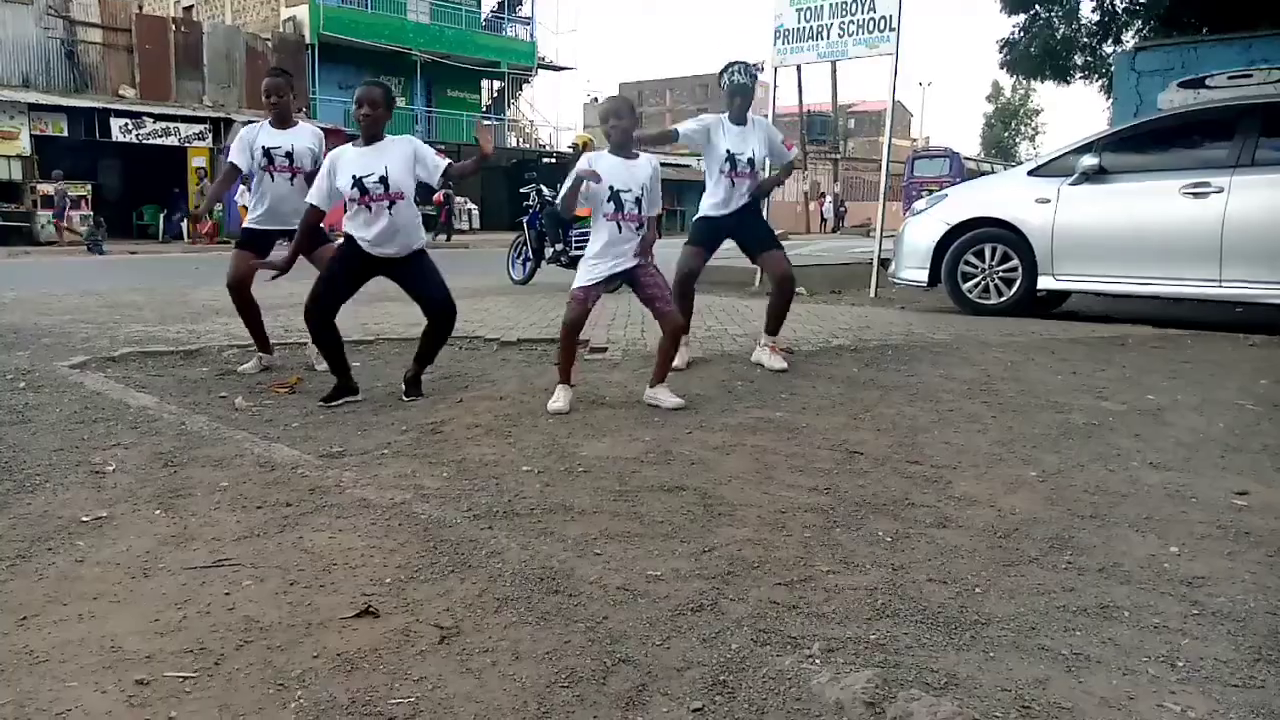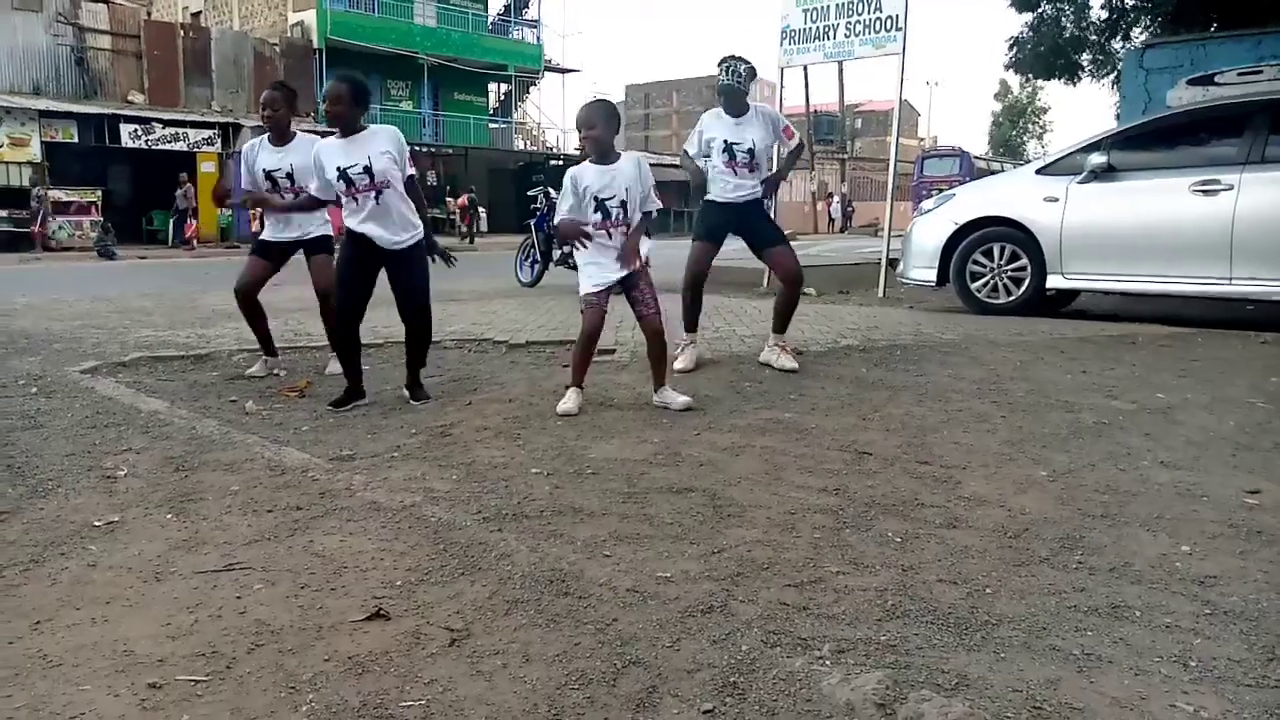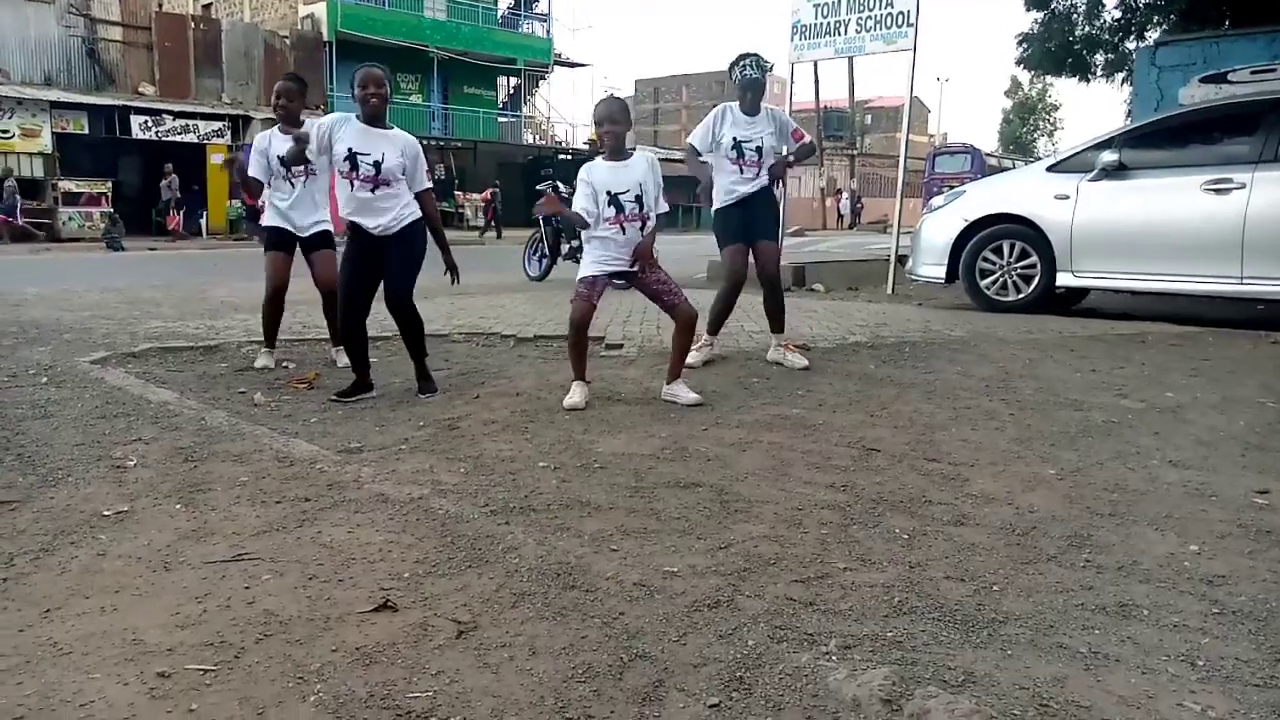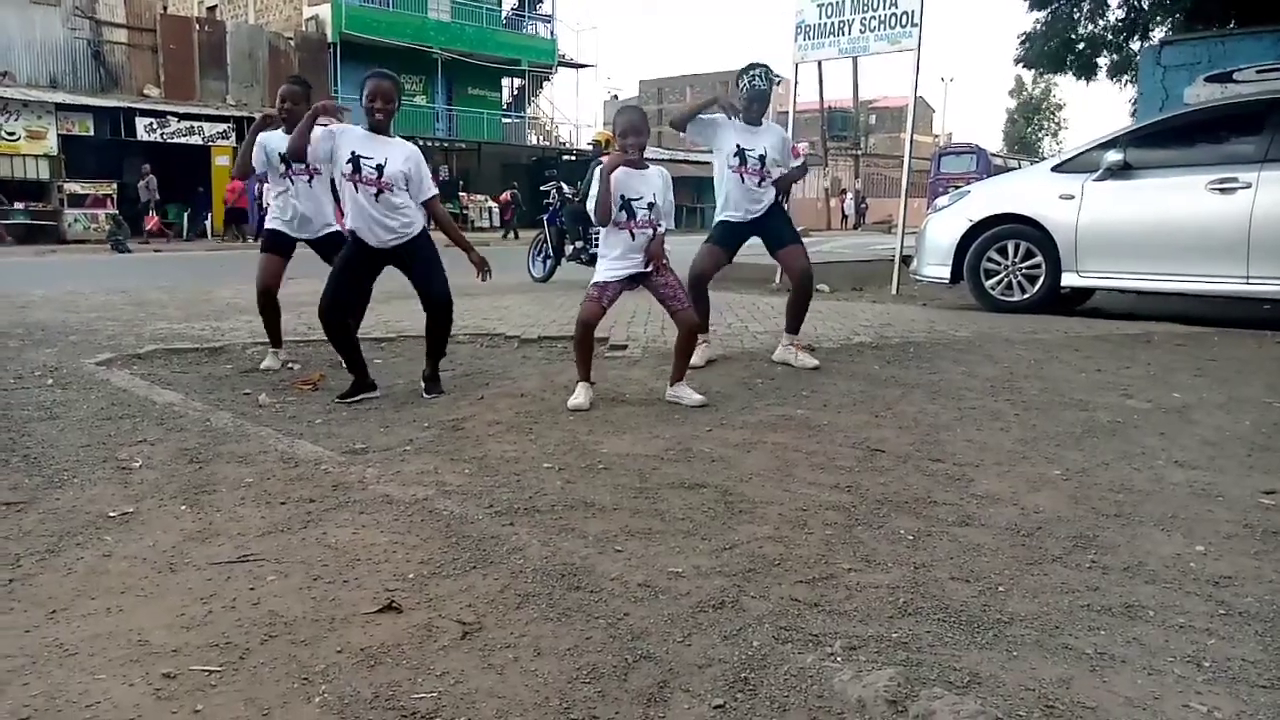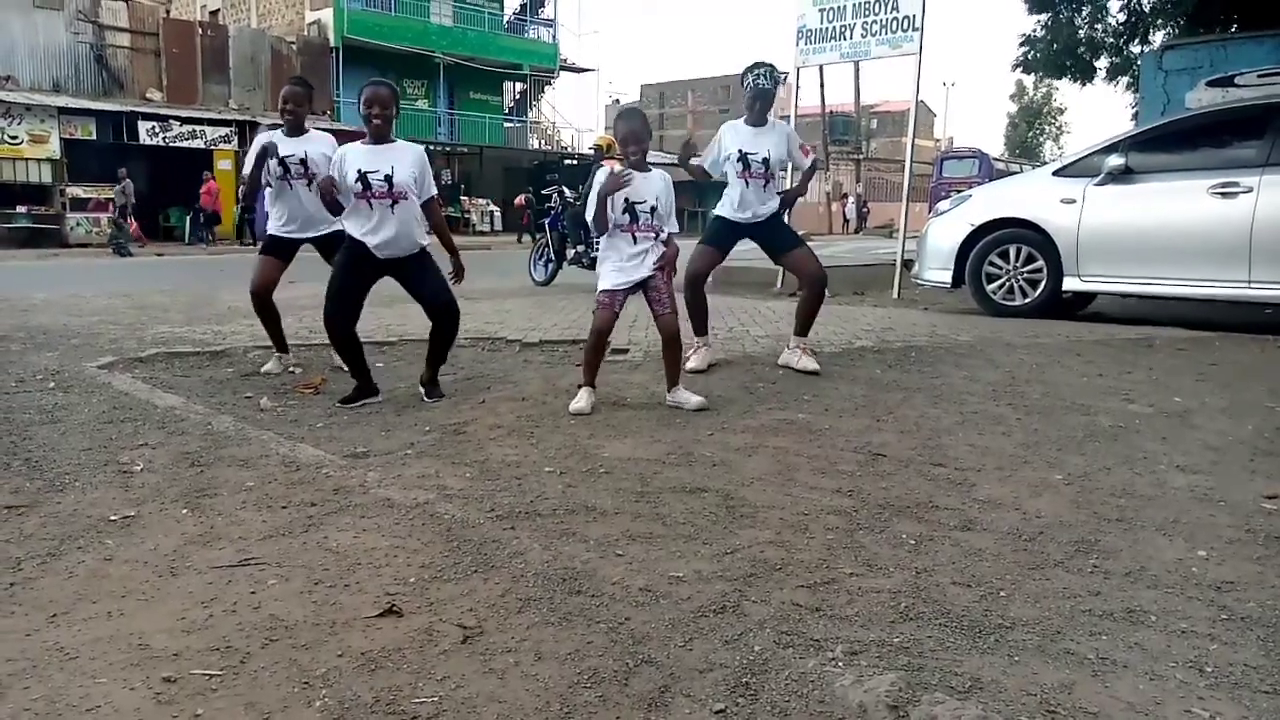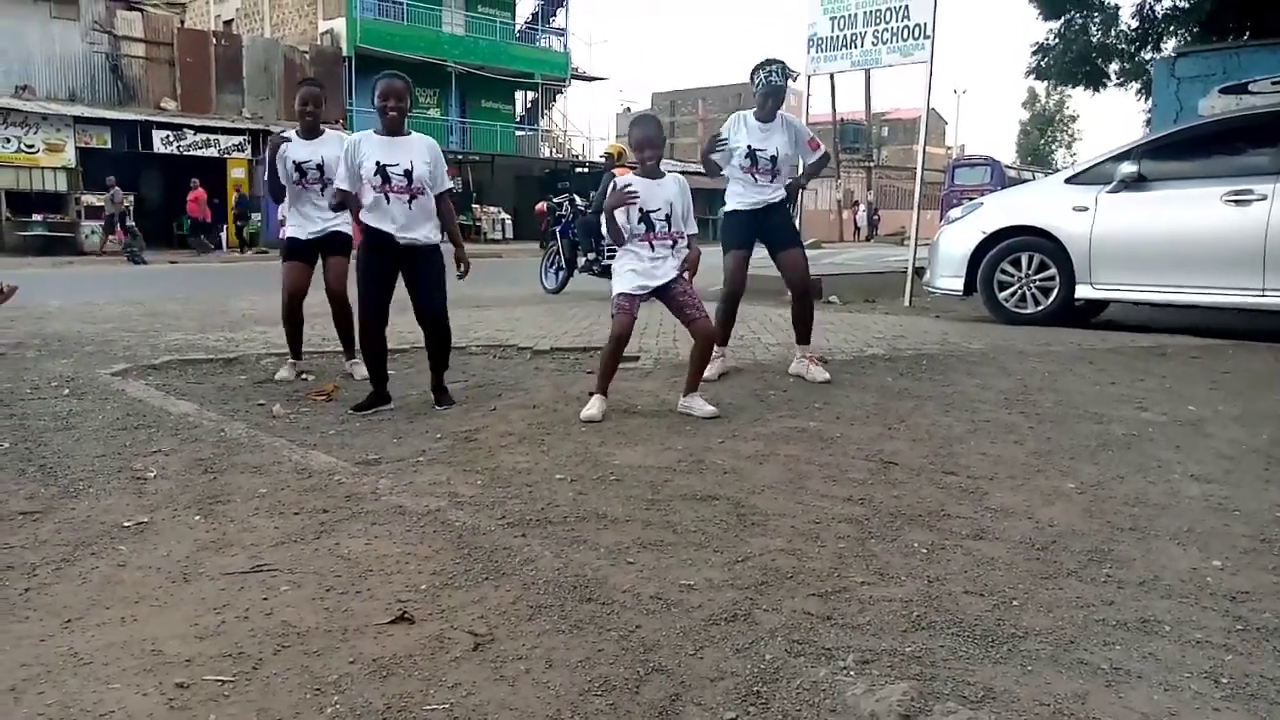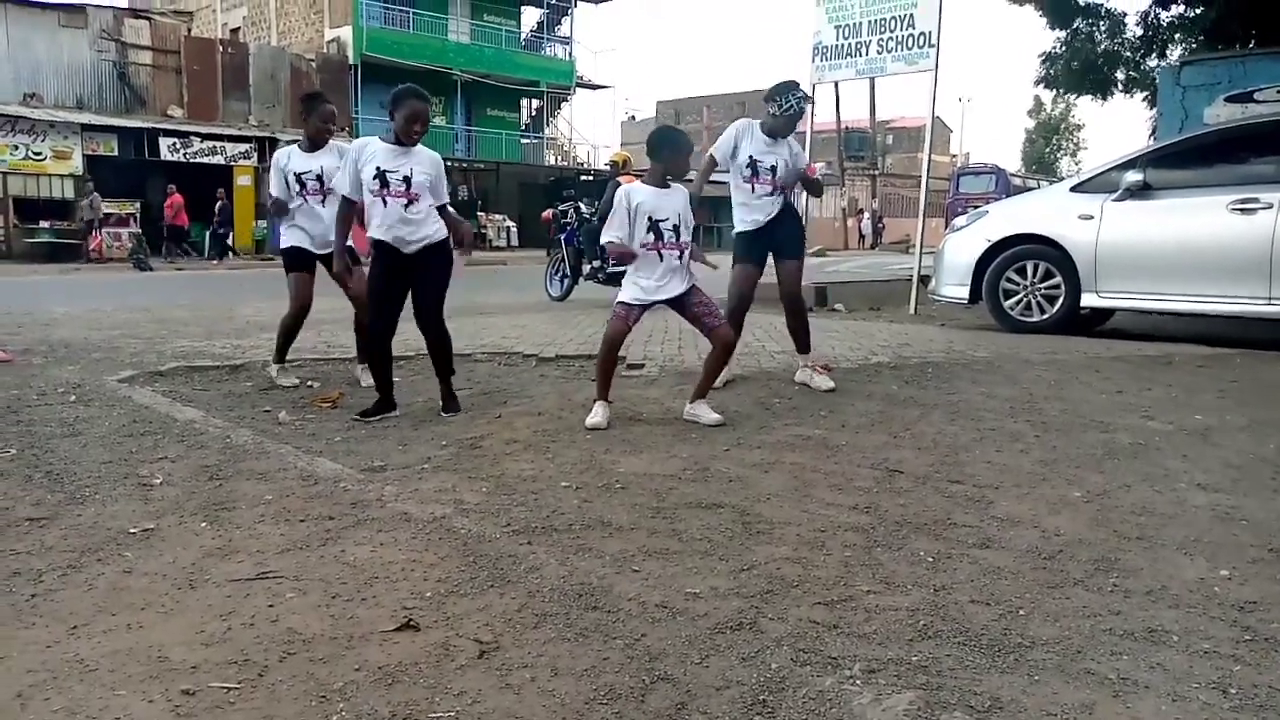
dt=0.5s
person 1, frame 1
left shoulder: (409, 146)
right shoulder: (338, 157)
left elbow: (451, 173)
right elbow: (316, 209)
left wrist: (482, 157)
right wrist: (290, 259)
left hip: (407, 250)
right hip: (358, 249)
left knee: (443, 311)
right knee: (316, 311)
left ankle: (413, 375)
right ankle: (345, 382)
person 1, frame 2
left shoulder: (390, 136)
right shoulder: (324, 151)
left elbow: (412, 187)
right elbow: (316, 199)
left wrist: (430, 238)
right wrist: (269, 200)
left hip: (408, 240)
right hip: (361, 243)
left knee: (418, 315)
right knee: (344, 316)
left ankle: (413, 378)
right ankle: (354, 386)
person 1, frame 3
left shoulder: (406, 142)
right shoulder: (336, 125)
left elbow: (424, 197)
right elbow: (295, 160)
left wrist: (446, 251)
right wrist: (298, 142)
left hip: (402, 232)
right hip: (360, 235)
left knee: (399, 301)
right knee: (350, 312)
left ankle: (422, 371)
right ankle: (362, 379)
person 1, frame 4
left shoulder: (408, 152)
right shoulder: (339, 136)
left elbow: (432, 205)
right elbow: (295, 154)
left wrist: (469, 249)
right wrist: (314, 113)
left hip: (411, 240)
right hip: (361, 242)
left knee: (440, 304)
right knee: (331, 311)
left ankle: (431, 372)
right ankle: (362, 379)
person 1, frame 5
left shoulder: (414, 154)
right shoulder: (346, 154)
left elbow: (431, 208)
right elbow: (339, 208)
left wrist: (454, 254)
right wrist: (325, 193)
left hip: (411, 252)
right hip: (360, 249)
left knee: (447, 312)
right knee: (336, 319)
left ankle: (430, 377)
right ankle: (365, 384)
person 1, frame 6
left shoulder: (427, 145)
right shoulder: (358, 144)
left elbow: (443, 200)
right elbow: (344, 196)
left wrist: (458, 246)
right wrist: (342, 201)
left hip: (424, 245)
right hip: (378, 243)
left knee: (434, 316)
right knee: (371, 319)
left ankle: (438, 384)
right ankle: (379, 390)
person 1, frame 7
left shoulder: (431, 159)
right shoulder: (363, 148)
left elbow: (440, 209)
right elbow: (348, 203)
left wrist: (460, 226)
right wrist: (339, 253)
left hip: (432, 250)
right hip: (386, 252)
left knee: (431, 322)
right knee: (377, 328)
left ankle: (447, 390)
right ankle: (385, 398)
person 2, frame 1
left shoulder: (763, 128)
right shoulder: (710, 124)
left elbow: (789, 162)
right elbow: (670, 135)
left wrist: (775, 180)
right wrist: (637, 140)
left hip: (748, 212)
right hip: (712, 212)
left knee: (784, 278)
right knee: (684, 275)
left ankle: (766, 345)
right ankle: (680, 344)
person 2, frame 2
left shoulder: (766, 115)
right shoulder: (710, 120)
left elbow: (795, 146)
right elbow: (687, 156)
left wrist: (779, 174)
right wrist: (696, 173)
left hip: (753, 208)
right hip: (717, 205)
left knee: (793, 275)
right knee: (694, 274)
left ankle: (775, 345)
right ankle: (689, 343)
person 2, frame 3
left shoulder: (776, 117)
right shoulder: (721, 114)
left elbow: (807, 145)
right elbow: (691, 150)
left wrist: (786, 160)
right wrist: (702, 173)
left hip: (762, 198)
right hip: (728, 204)
left knee: (769, 273)
right knee: (735, 276)
left ankle: (779, 344)
right ankle: (707, 341)
person 2, frame 4
left shoulder: (776, 133)
right shoulder: (719, 124)
left elbow: (801, 167)
right elbow: (676, 123)
left wrist: (788, 176)
right wrist: (712, 103)
left hip: (770, 212)
right hip: (730, 216)
left knee: (803, 276)
right knee: (697, 275)
left ankle: (789, 344)
right ankle: (702, 342)
person 2, frame 5
left shoulder: (783, 132)
right shoulder: (728, 131)
left elbow: (810, 164)
right elbow: (707, 175)
left wrist: (799, 188)
right wrist: (685, 162)
left hip: (769, 217)
right hip: (729, 216)
left knee: (817, 278)
right knee: (693, 276)
left ankle: (796, 348)
right ankle: (702, 346)
person 2, frame 6
left shoulder: (791, 125)
right shoulder: (736, 122)
left elbow: (822, 156)
right elbow: (713, 169)
left wrist: (800, 181)
right wrist: (706, 151)
left hip: (775, 210)
right hip: (739, 210)
left knee: (800, 284)
right knee: (734, 286)
left ankle: (803, 357)
right ankle: (718, 355)
person 2, frame 7
left shoulder: (791, 147)
right shoulder: (741, 129)
left elbow: (817, 189)
right elbow: (711, 162)
left wrist: (803, 178)
right wrist: (696, 190)
left hip: (784, 221)
right hip: (748, 227)
left knee: (792, 296)
right knee: (739, 297)
left ankle: (807, 366)
person 3, frame 1
left shoulder: (650, 164)
right shoulder: (592, 161)
right elbow: (565, 212)
left wrist: (651, 232)
right wrist: (576, 181)
left hip: (638, 256)
right hip: (600, 256)
left knee: (675, 323)
right knee: (571, 320)
left ankle: (656, 387)
right ankle: (563, 386)
person 3, frame 2
left shoulder: (635, 164)
right shoulder: (575, 175)
left elbow: (648, 210)
right elbow: (562, 224)
left wrist: (634, 237)
right wrist: (570, 227)
left hip: (631, 261)
right hip: (595, 264)
left knee: (654, 330)
right knee: (592, 327)
left ankle: (661, 389)
right ankle: (574, 388)
person 3, frame 3
left shoulder: (648, 162)
right shoulder: (590, 171)
left elbow: (658, 212)
right elbow: (582, 220)
left wrist: (649, 239)
right wrist: (560, 210)
left hip: (640, 257)
right hip: (600, 258)
left knee: (687, 314)
right knee: (578, 317)
left ankle: (672, 382)
right ankle: (579, 382)
person 3, frame 4
left shoulder: (661, 175)
right shoulder: (607, 170)
left elbow: (665, 223)
right elbow: (602, 220)
left wrist: (659, 241)
right wrist: (605, 175)
left hip: (651, 260)
right hip: (614, 262)
left knee: (691, 321)
right knee: (586, 318)
left ankle: (676, 385)
right ankle: (584, 384)
person 3, frame 5
left shoulder: (663, 179)
right shoulder: (607, 176)
right elbow: (599, 228)
left wrist: (672, 247)
right wrist: (603, 194)
left hip: (653, 264)
right hip: (616, 266)
left knee: (671, 329)
right knee: (601, 326)
left ankle: (674, 390)
right ankle: (587, 388)
person 3, frame 6
left shoulder: (678, 183)
right shoulder: (622, 186)
left elbow: (689, 229)
right elbow: (618, 239)
left wrist: (694, 250)
right wrist: (609, 209)
left hip: (672, 270)
right hip: (633, 270)
left knee: (707, 332)
right knee: (620, 331)
left ankle: (690, 396)
right ankle: (599, 396)
person 3, frame 7
left shoulder: (682, 194)
right shoulder: (629, 193)
right elbow: (611, 242)
left wrist: (695, 254)
right wrist: (618, 250)
left hip: (681, 282)
right hip: (641, 282)
left knee: (727, 338)
right knee: (612, 336)
left ankle: (696, 403)
right ankle: (601, 403)
person 4, frame 1
left shoulder: (313, 135)
right shoulder: (250, 133)
right elbow: (230, 175)
right wrist: (204, 207)
left hip: (302, 220)
right hip: (260, 220)
right knee: (236, 282)
right ankle: (264, 352)
person 4, frame 2
left shoulder: (313, 144)
right shoulder: (251, 150)
right wrist: (227, 198)
left hip: (315, 229)
right hip: (276, 233)
left knee: (327, 290)
right knee: (243, 288)
left ankle: (336, 352)
right ankle: (270, 355)
person 4, frame 3
right shoulder: (263, 140)
right elbow: (254, 194)
right wrist: (239, 171)
left hip: (316, 222)
right hip: (279, 221)
left knee: (329, 285)
right knee: (276, 286)
left ankle: (338, 346)
right ankle: (268, 348)
person 4, frame 4
left shoulder: (324, 135)
right shoulder: (266, 139)
right elbow: (240, 175)
right wrist: (253, 132)
left hip: (324, 224)
right hip: (281, 224)
right knee: (265, 288)
right ankle: (275, 349)
person 4, frame 5
left shoulder: (325, 141)
right shoulder: (264, 141)
right elbow: (249, 194)
right wrist: (260, 158)
left hip: (326, 225)
right hip: (282, 227)
right knee: (259, 290)
right ankle: (281, 353)
person 4, frame 6
left shoulder: (341, 141)
right shoulder: (283, 144)
right elbow: (277, 197)
right wrist: (271, 158)
left hip: (336, 226)
right hip: (299, 229)
left knee: (337, 292)
right knee: (292, 294)
left ankle: (352, 358)
right ankle: (294, 359)
person 4, frame 7
left shoulder: (342, 152)
right shoulder: (283, 157)
right elbow: (278, 208)
right wrist: (276, 205)
left hip: (338, 240)
right hip: (298, 240)
left knee: (364, 299)
right knee: (300, 307)
left ankle: (364, 364)
right ankle: (278, 363)
